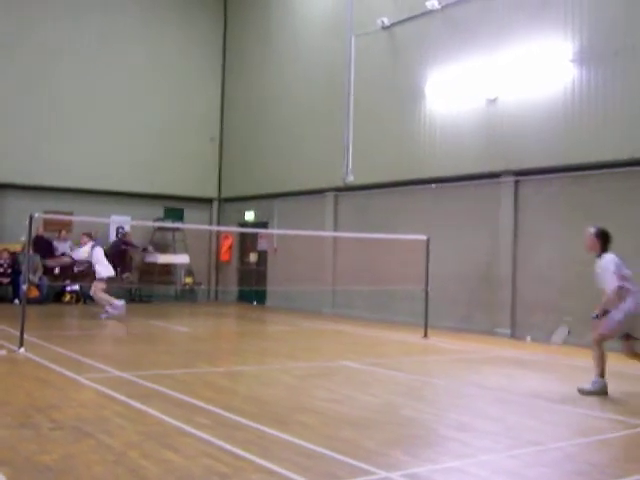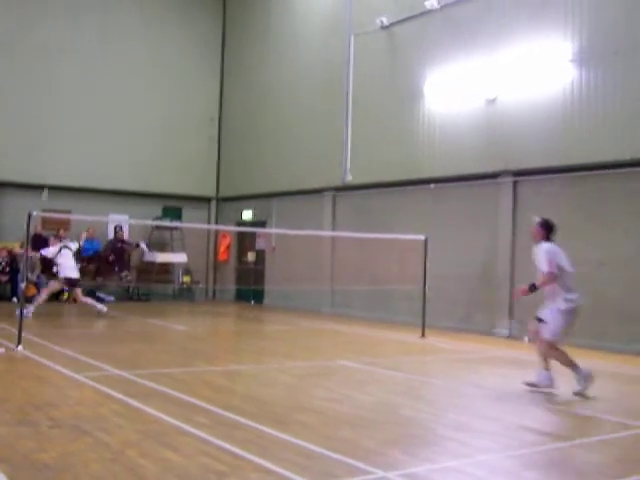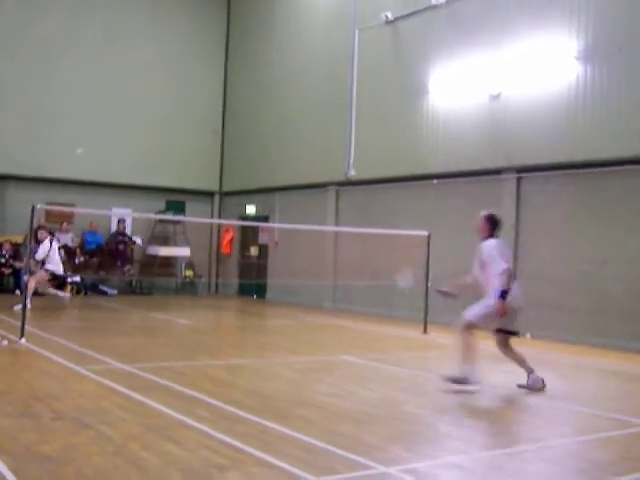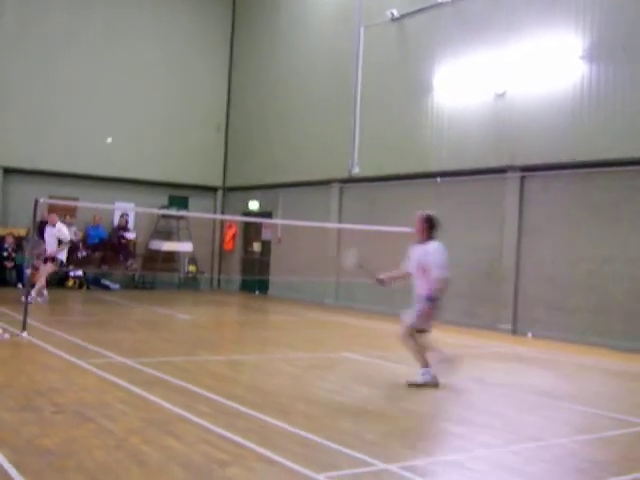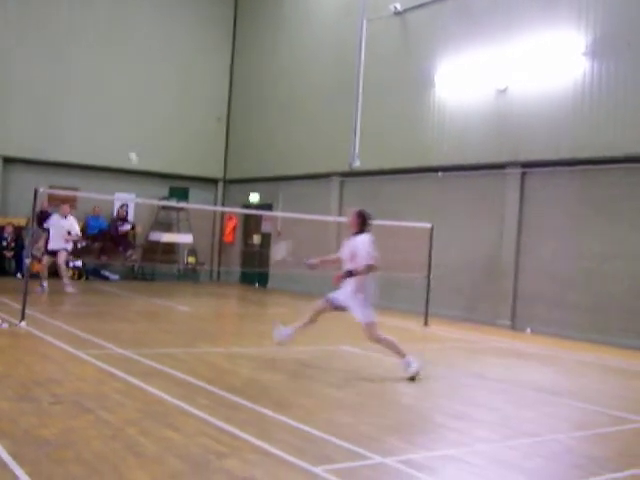
dt=0.2s
person 1, frame 1
left shoulder: (606, 262)
right shoulder: (603, 261)
left elbow: (615, 291)
left wrist: (602, 311)
right wrist: (601, 309)
right hip: (623, 306)
left knee: (596, 339)
left ankle: (599, 383)
person 1, frame 2
left shoulder: (542, 249)
right shoulder: (551, 249)
left elbow: (550, 275)
left wrist: (531, 288)
left hip: (563, 304)
right hip: (558, 302)
left knee: (547, 346)
right knee: (534, 331)
left ankle: (582, 374)
right ankle: (545, 377)
person 1, frame 3
left shoulder: (489, 246)
right shoulder: (489, 246)
left elbow: (507, 271)
right elbow: (476, 276)
left wrist: (501, 298)
right wrist: (456, 285)
left hip: (500, 300)
right hip: (507, 301)
left knee: (465, 327)
right knee: (502, 345)
left ankle: (467, 374)
right ankle: (534, 379)
person 1, frame 4
left shoulder: (434, 250)
right shoulder: (416, 248)
left elbow: (443, 279)
right elbow: (408, 271)
left wrist: (430, 301)
right wrist: (386, 278)
left hip: (427, 300)
right hip: (422, 299)
left knee: (406, 334)
right knee: (409, 334)
left ankle: (427, 374)
person 1, frame 5
left shoulder: (364, 240)
right shoulder: (351, 240)
left elbow: (372, 266)
right elbow: (341, 257)
left wrist: (348, 274)
right wrist: (319, 261)
left hip: (359, 293)
right hip: (347, 291)
left knee: (373, 335)
right knee: (317, 309)
left ankle: (409, 362)
right ankle: (289, 333)
